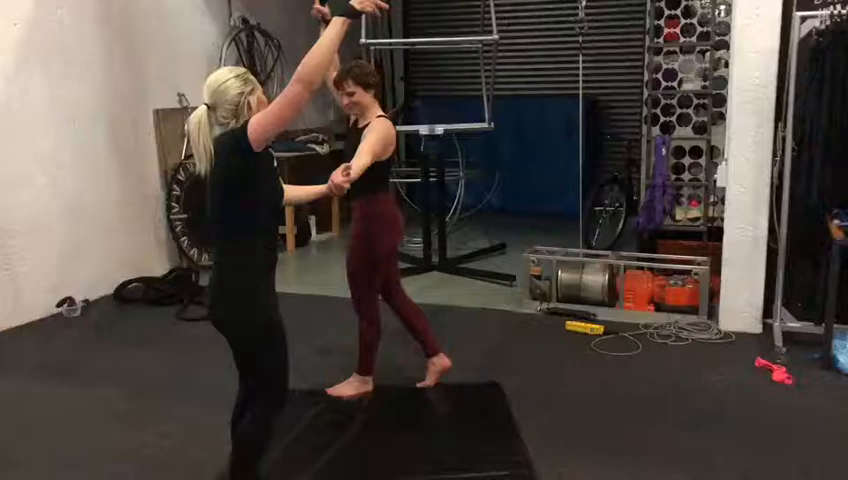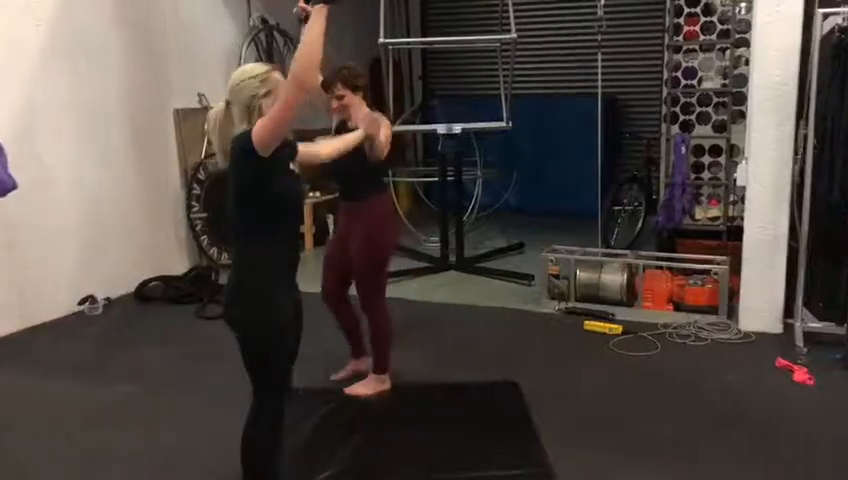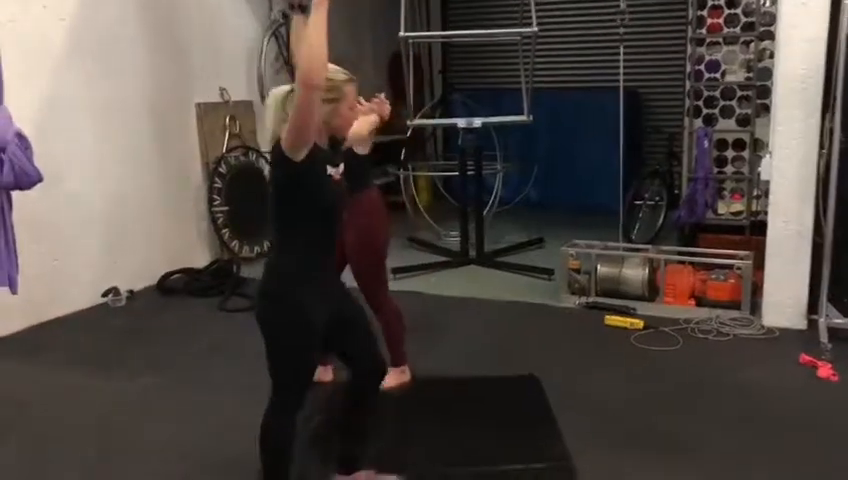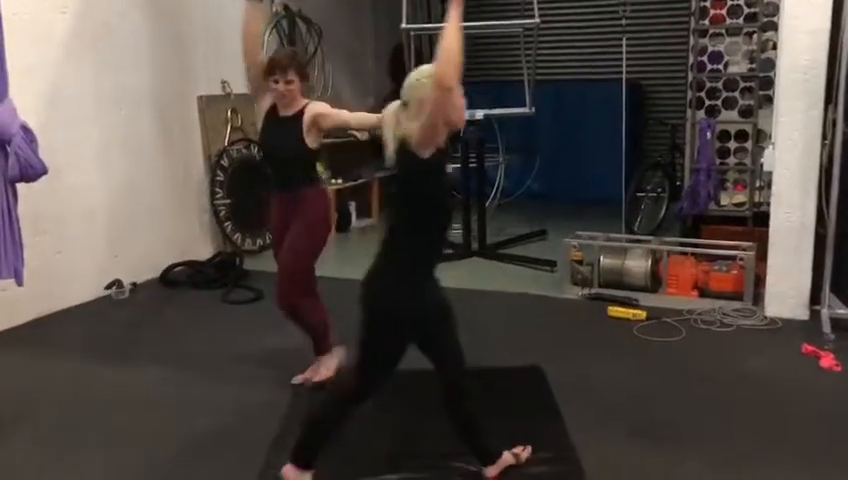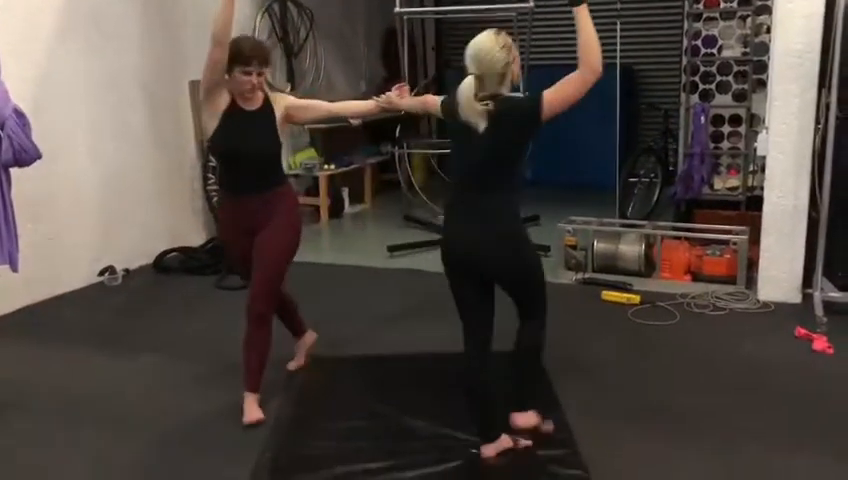
dt=0.5s
person 1, frame 1
left shoulder: (235, 154)
right shoulder: (239, 144)
left elbow: (273, 195)
right elbow: (304, 82)
left wrist: (326, 189)
left hip: (241, 291)
right hip: (243, 296)
left knee: (256, 392)
right knee: (269, 395)
person 1, frame 2
left shoulder: (275, 150)
right shoulder: (251, 148)
left elbow: (320, 150)
right elbow: (301, 82)
left wrist: (361, 134)
left hip: (276, 289)
right hip: (257, 295)
left knee: (274, 394)
right knee: (268, 399)
person 1, frame 3
left shoulder: (326, 147)
right shoulder: (294, 155)
left elbow: (357, 127)
right elbow: (310, 79)
left hip: (325, 289)
right hip: (289, 296)
left knee: (370, 371)
right knee: (289, 399)
person 1, frame 4
left shoulder: (427, 149)
right shoulder: (418, 152)
right elbow: (444, 81)
left hip: (419, 285)
right hip: (394, 289)
left knee: (454, 373)
right knee: (364, 383)
person 1, frame 5
left shoulder: (459, 107)
right shoulder: (519, 112)
left elbow: (424, 103)
right elbow: (590, 70)
left wrist: (403, 102)
left hip: (456, 237)
right hip: (501, 237)
left knee: (476, 332)
right knee: (534, 315)
left ankle: (491, 434)
right ankle: (525, 408)
person 2, frame 1
left shoulder: (380, 127)
right shoulder: (357, 118)
left elbow: (364, 159)
right elbow: (330, 72)
left wrist: (348, 176)
left hip: (375, 217)
right hip: (373, 215)
left knee: (364, 299)
right knee: (391, 293)
left ankle: (363, 378)
right ankle: (436, 357)
person 2, frame 2
left shoulder: (377, 124)
right shoulder: (339, 121)
left elbow: (377, 152)
left wrist: (370, 135)
left hip: (374, 216)
right hip: (348, 214)
left knee: (371, 297)
right knee: (331, 293)
left ankle: (380, 375)
right ankle: (360, 357)
person 2, frame 3
left shoulder: (359, 119)
left elbow: (356, 132)
left wrist: (376, 117)
left hip: (363, 215)
left knee: (376, 295)
left ankle: (400, 368)
right ankle: (323, 365)
person 2, frame 4
left shoulder: (314, 114)
right shoulder: (265, 104)
left elbow: (350, 118)
right elbow: (251, 51)
left wrist: (381, 119)
left hip: (310, 207)
right hip: (279, 206)
left knee: (288, 293)
right knee: (301, 290)
left ankle: (330, 349)
right ankle: (321, 356)
person 2, frame 5
left shoulder: (279, 105)
right shoulder: (214, 101)
left elbow: (334, 108)
right elbow: (218, 44)
left wrist: (381, 104)
left hip: (277, 210)
right hip: (233, 213)
left knee: (259, 302)
right knee: (264, 291)
left ankle: (250, 395)
right ankle: (304, 334)
